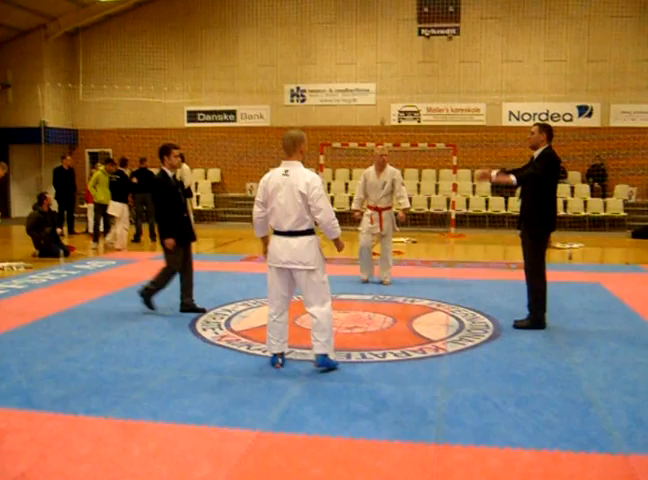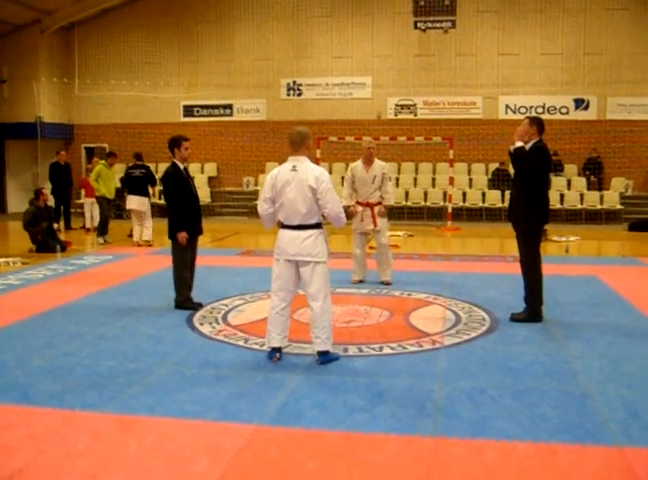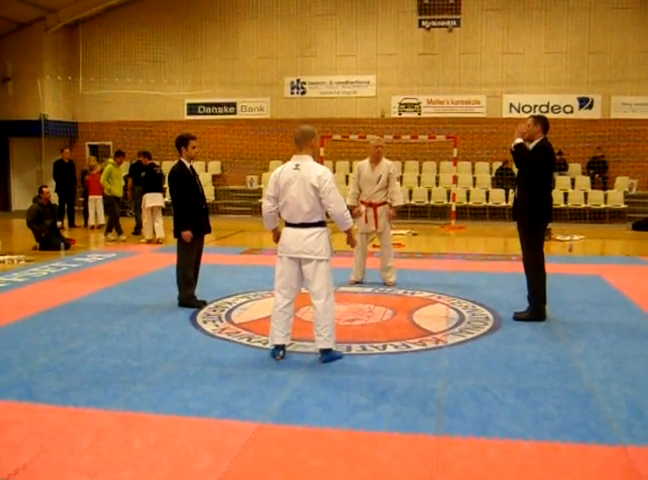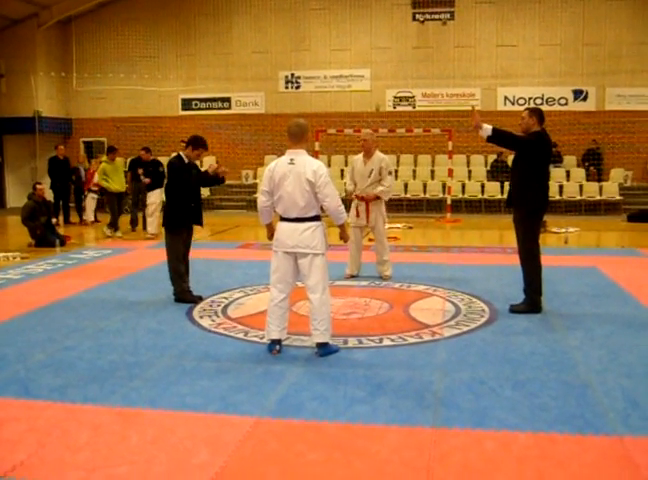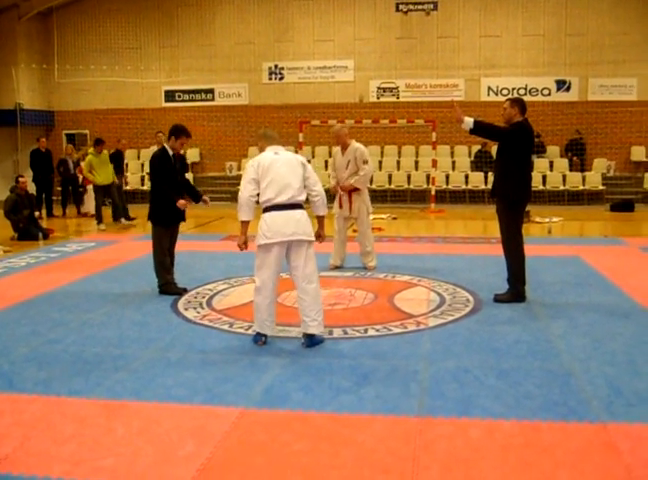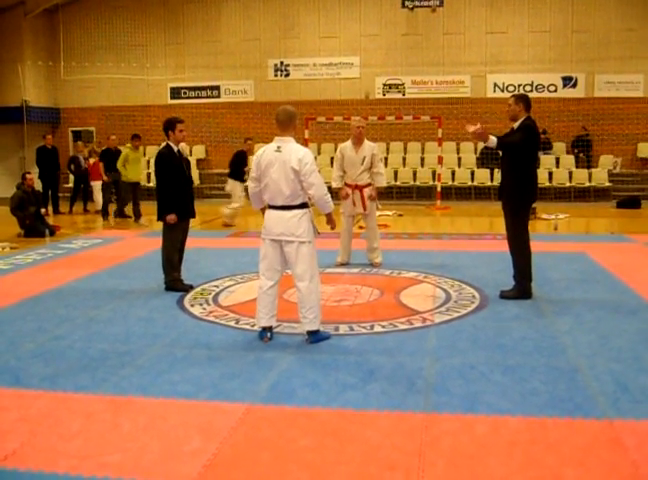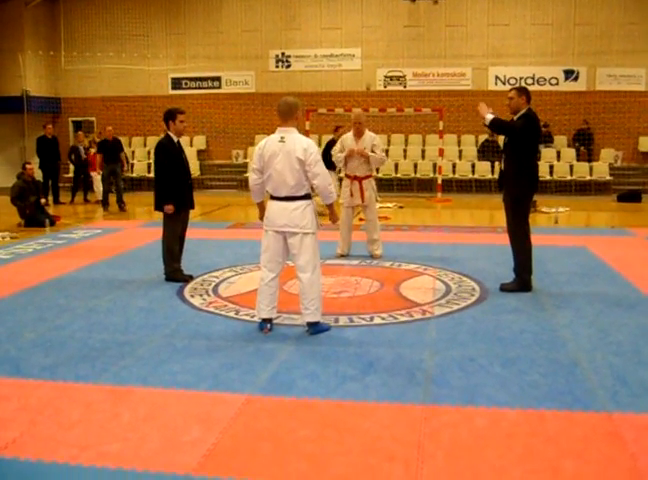
dt=0.7s
person 1, frame 1
left shoulder: (268, 179)
right shoulder: (310, 178)
left elbow: (259, 215)
right elbow: (324, 215)
left wrist: (264, 239)
right wrist: (337, 239)
left hip: (278, 246)
right hip: (304, 247)
left knee: (277, 304)
right knee: (319, 302)
left ankle: (277, 354)
right ankle: (322, 354)
person 1, frame 2
left shoulder: (275, 174)
right shoulder: (318, 173)
left elbow: (265, 210)
right elbow: (333, 209)
right wrist: (341, 222)
left hip: (285, 240)
right hip: (312, 240)
left knee: (280, 296)
right knee: (319, 297)
left ankle: (275, 348)
right ankle: (323, 350)
person 1, frame 3
left shoulder: (279, 172)
right shoulder: (321, 172)
left elbow: (268, 207)
right elbow: (336, 207)
left wrist: (274, 230)
right wrist: (349, 232)
left hip: (289, 237)
right hip: (315, 238)
left knee: (284, 293)
right knee: (321, 295)
left ankle: (278, 345)
right ankle: (325, 348)
person 1, frame 4
left shoulder: (273, 167)
right shoulder: (316, 166)
left elbow: (264, 202)
right elbow: (331, 202)
left wrist: (269, 226)
right wrist: (342, 228)
left hip: (284, 232)
right hip: (310, 232)
left knee: (279, 288)
right knee: (317, 289)
left ankle: (274, 340)
right ankle: (322, 342)
person 1, frame 5
left shoulder: (256, 162)
right shoulder: (298, 159)
left elbow: (247, 197)
right elbow: (317, 193)
left wrist: (243, 232)
right wrist: (321, 226)
left hip: (271, 222)
right hip: (299, 220)
left knee: (266, 281)
right knee: (307, 279)
left ankle: (262, 332)
right ankle: (310, 333)
person 1, frame 6
left shoulder: (262, 154)
right shoulder: (302, 154)
left elbow: (254, 189)
right elbow: (317, 190)
right wrist: (329, 215)
left hip: (272, 220)
right hip: (297, 220)
left knee: (268, 275)
right knee: (306, 277)
left ankle: (265, 327)
right ankle: (312, 329)
person 1, frame 7
left shoulder: (264, 145)
right shoulder: (306, 144)
left elbow: (255, 181)
right elbow: (321, 181)
left wrist: (261, 207)
right wrist: (332, 208)
left hip: (275, 211)
right hip: (300, 211)
left knee: (269, 267)
right knee: (308, 268)
left ankle: (265, 319)
right ankle: (312, 321)
person 2, frame 1
left shoulder: (549, 158)
right shoulder: (539, 157)
left elbow: (535, 175)
right elbow: (523, 172)
left wrist: (511, 178)
right wrist: (494, 175)
left hip: (540, 221)
right hip: (533, 220)
left knee: (535, 269)
right knee: (533, 268)
left ankle: (537, 317)
right ankle: (536, 314)
person 2, frame 2
left shoulder: (539, 149)
right shoulder: (531, 150)
left elbow: (525, 167)
right elbow: (519, 166)
left wrist: (519, 144)
right wrist: (516, 146)
left hip: (531, 214)
right hip: (526, 212)
left knee: (530, 261)
right knee: (529, 261)
left ankle: (534, 310)
right ankle: (533, 308)
person 2, frame 3
left shoulder: (543, 149)
right shoulder: (538, 148)
left elbow: (526, 163)
right elbow: (523, 164)
left wrist: (518, 140)
right wrist: (517, 143)
left hip: (534, 212)
right hip: (530, 210)
left knee: (533, 260)
right knee: (532, 260)
left ankle: (537, 309)
right ankle: (536, 306)
person 2, frame 4
left shoulder: (539, 139)
right shoulder: (534, 140)
left elbow: (514, 141)
right elbow: (514, 143)
left wrist: (483, 128)
right wrist: (483, 128)
left hip: (530, 203)
right hip: (527, 202)
left knee: (529, 251)
right knee: (528, 251)
left ankle: (533, 301)
right ankle: (533, 299)
person 2, frame 5
left shoulder: (521, 129)
right shoulder: (516, 130)
left elbow: (497, 132)
right elbow: (497, 134)
left wrist: (465, 121)
right wrist: (465, 121)
left hip: (513, 193)
right hip: (510, 192)
left knee: (512, 241)
right knee: (512, 241)
left ankle: (516, 290)
right ankle: (516, 288)
person 2, frame 6
left shoulder: (528, 128)
right shoulder: (519, 128)
left elbow: (514, 145)
right elbow: (505, 142)
left wrist: (487, 139)
right wrist: (480, 134)
left hip: (519, 192)
right hip: (515, 191)
left knee: (518, 239)
right knee: (517, 238)
left ankle: (523, 287)
right ankle: (522, 285)
person 2, frame 7
left shoulder: (529, 119)
right shoulder: (520, 120)
left elbow: (509, 128)
left wrist: (488, 116)
right wrist: (488, 116)
left hip: (521, 183)
right hip: (515, 182)
left knee: (519, 231)
right knee: (518, 231)
left ankle: (523, 280)
right ankle: (522, 277)
person 3, frame 1
left shoulder: (174, 179)
right shoulder: (159, 181)
right elbow: (161, 211)
left wrist: (189, 228)
right wrist: (167, 236)
left hip: (182, 231)
right hip: (171, 233)
left knee: (187, 268)
right knee: (173, 267)
left ankle: (187, 302)
right ankle: (148, 291)
person 3, frame 2
left shoulder: (183, 171)
right shoulder: (171, 173)
right elbow: (173, 204)
left wrist: (196, 224)
right wrist: (180, 229)
left hip: (191, 225)
right hip: (182, 228)
left knee: (189, 264)
right knee: (182, 265)
left ankle: (187, 297)
right ankle: (182, 299)
person 3, frame 3
left shoulder: (190, 170)
right shoulder: (177, 172)
right elbow: (179, 203)
left wrist: (202, 223)
right wrist: (184, 228)
left hip: (197, 224)
right hip: (188, 226)
left knee: (194, 263)
right knee: (186, 263)
left ankle: (189, 295)
right ankle: (185, 297)
person 3, frame 4
left shoulder: (191, 165)
right shoulder: (174, 164)
left elbow: (202, 181)
right elbow: (187, 183)
left wrist: (218, 175)
right wrist: (208, 173)
left hip: (187, 217)
right hip: (176, 218)
left knee: (183, 256)
right knee: (176, 256)
left ankle: (183, 290)
right ankle: (181, 292)
person 3, frame 5
left shoulder: (174, 157)
right shoulder: (158, 157)
left elbow: (182, 181)
right elbow: (159, 186)
left wrist: (199, 196)
right wrist: (176, 200)
left hip: (173, 211)
right hip: (162, 212)
left knee: (169, 249)
right knee: (161, 249)
left ankle: (168, 282)
right ankle: (165, 284)
person 3, frame 6
left shoulder: (179, 154)
right shoulder: (164, 155)
right elbow: (163, 186)
left wrist: (187, 207)
right wrist: (169, 211)
left hip: (183, 208)
right hip: (173, 210)
left knee: (179, 246)
right knee: (171, 246)
left ankle: (176, 279)
right ankle: (171, 281)
person 3, frame 7
left shoulder: (176, 144)
right shoulder: (164, 145)
right elbow: (163, 176)
left wrist: (186, 198)
right wrist: (167, 201)
left hip: (182, 199)
right hip: (172, 200)
left knee: (179, 236)
right knee: (171, 236)
left ankle: (176, 269)
right ankle: (171, 271)
person 4, frame 1
left shoulder: (394, 173)
right shoulder: (367, 173)
left elbow: (401, 192)
right elbow: (360, 193)
left wrist: (403, 209)
right wrist: (356, 209)
left hip: (386, 214)
right hip: (370, 213)
left knee: (386, 247)
right knee: (364, 244)
left ankle: (385, 276)
right ankle: (366, 274)
person 4, frame 2
left shoulder: (382, 166)
right shoulder: (353, 167)
left elbow: (386, 188)
right elbow: (348, 188)
left wrist: (385, 206)
right wrist: (349, 205)
left hip: (377, 209)
right hip: (360, 210)
left knee: (383, 243)
right knee: (359, 245)
left ankle: (385, 276)
right ankle: (358, 275)
person 4, frame 3
left shoulder: (389, 166)
right shoulder: (361, 166)
left elbow: (394, 188)
right elbow: (354, 188)
left wrist: (393, 208)
right wrist: (354, 206)
left hip: (382, 209)
right hip: (364, 209)
left knee: (386, 245)
right knee: (360, 245)
left ankle: (389, 277)
right ankle: (357, 276)
person 4, frame 4
left shoulder: (382, 159)
right shoulder: (356, 160)
left elbow: (387, 182)
right elbow: (351, 179)
left wrist: (375, 194)
right wrist: (350, 190)
left hip: (375, 203)
right hip: (358, 203)
left knee: (380, 238)
right knee: (355, 238)
left ankle: (385, 270)
right ankle: (352, 270)
person 4, frame 5
left shoulder: (359, 149)
right shoulder: (336, 152)
left elbow: (366, 172)
left wrist: (351, 185)
right wrist: (334, 183)
left hip: (358, 195)
right hip: (342, 195)
left knee: (364, 229)
right knee: (339, 230)
left ankle: (369, 261)
right ankle: (337, 260)
person 4, frame 6
left shoulder: (372, 147)
right shoulder: (343, 148)
left elbow: (378, 170)
right elbow: (337, 170)
left wrist: (375, 189)
right wrist: (340, 189)
left hip: (366, 191)
right hip: (349, 191)
left knee: (371, 226)
right knee: (346, 226)
left ankle: (375, 257)
right ankle: (343, 257)
person 4, frame 7
left shoulder: (373, 138)
right shoulder: (344, 138)
left elbow: (382, 158)
right elbow: (335, 157)
left wrist: (367, 155)
right wrist: (345, 155)
left hip: (366, 183)
right hip: (349, 183)
left knee: (371, 217)
right knee: (345, 217)
left ankle: (375, 249)
right ankle: (343, 249)
